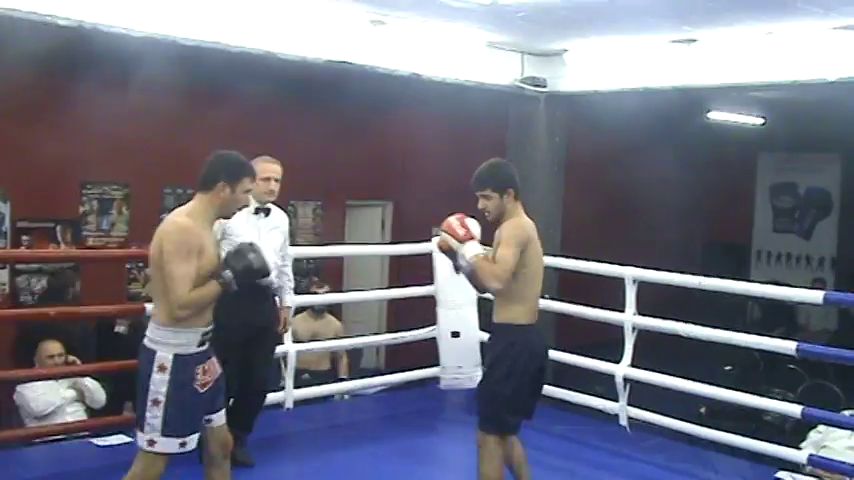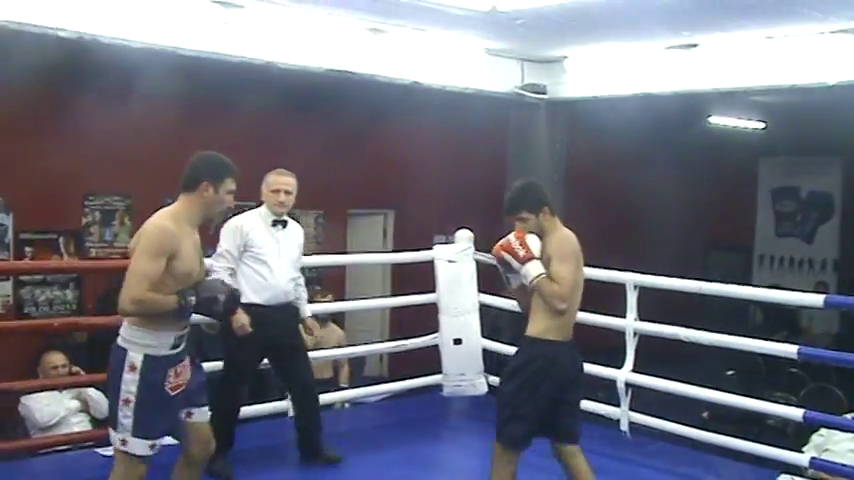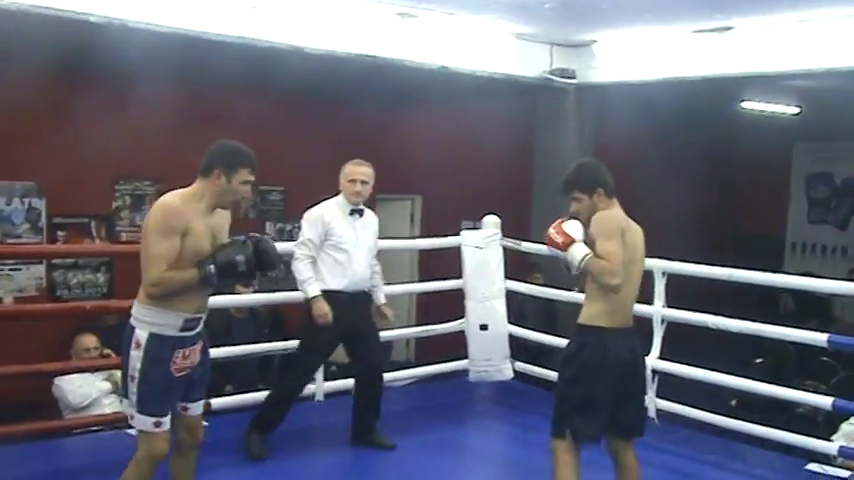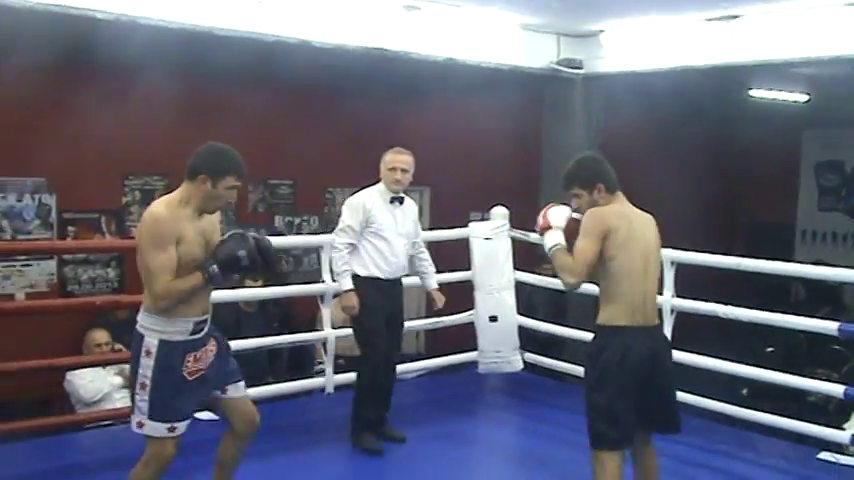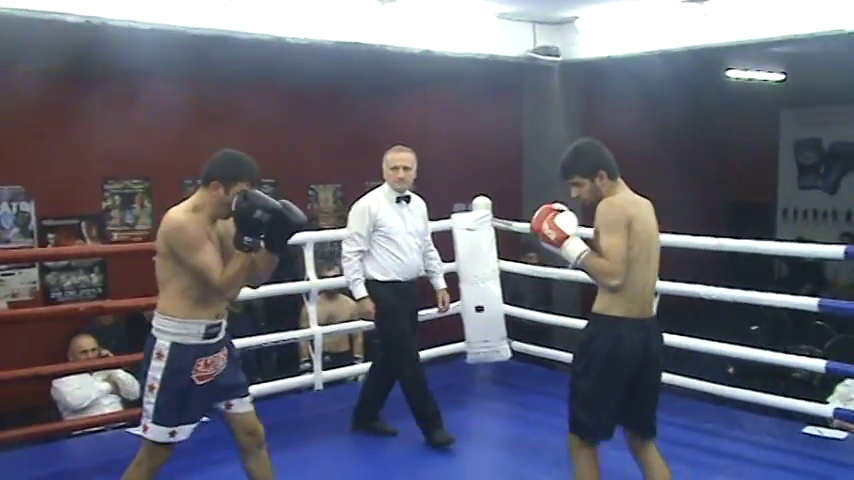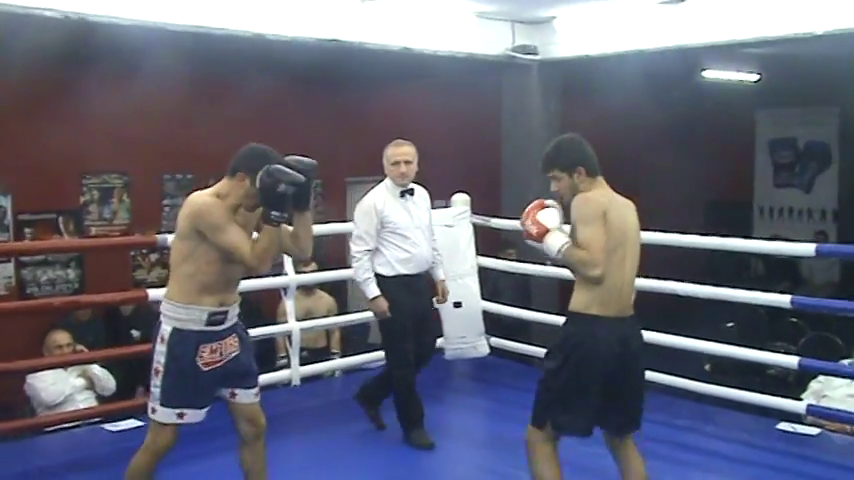
dt=0.3s
person 1, frame 1
left shoulder: (201, 227)
right shoulder: (182, 229)
right elbow: (181, 305)
left wrist: (238, 268)
right wrist: (229, 276)
left hip: (196, 352)
right hip: (172, 357)
left knee: (221, 446)
person 1, frame 2
left shoulder: (191, 228)
right shoulder: (163, 230)
right elbow: (130, 301)
left wrist: (211, 296)
right wrist: (192, 300)
left hip: (175, 353)
right hip: (143, 357)
left knee: (201, 447)
person 1, frame 3
left shoulder: (221, 215)
right shoulder: (171, 210)
right elbow: (154, 284)
left wrist: (245, 261)
right wrist: (213, 269)
left hip: (190, 337)
right hip: (154, 338)
left knee: (191, 436)
right knee: (155, 447)
person 1, frame 4
left shoulder: (212, 215)
right shoulder: (160, 218)
right elbow: (163, 296)
left wrist: (240, 259)
right wrist: (217, 267)
left hip: (203, 336)
right hip: (164, 343)
left knee: (247, 421)
right knee: (162, 449)
person 1, frame 5
left shoulder: (228, 221)
right shoulder: (181, 223)
left elbow: (255, 278)
right elbow: (226, 288)
left wrist: (273, 242)
right wrist: (247, 238)
left hip: (216, 342)
right hip: (177, 347)
left knee: (253, 434)
right knee: (155, 453)
person 1, frame 6
left shoulder: (251, 209)
right shoulder: (203, 206)
right elbow: (259, 264)
left wrist: (299, 200)
right wrist: (271, 210)
left hip: (228, 328)
right hip: (185, 331)
left knee: (253, 425)
right knee: (162, 438)
person 2, frame 1
left shoulder: (514, 228)
right shoulder: (516, 228)
left elbow: (496, 282)
right elbow: (486, 282)
left wrist: (468, 245)
right wrist: (463, 258)
left hip: (514, 341)
right hip: (521, 338)
left knee: (490, 434)
right knee: (504, 430)
person 2, frame 2
left shoulder: (561, 239)
right shoulder: (556, 243)
left elbow: (562, 301)
right elbow: (531, 308)
left wrist: (529, 265)
right wrist: (514, 273)
left hip: (541, 355)
right hip: (565, 355)
left knee: (506, 447)
right knee: (568, 447)
person 2, frame 3
left shoulder: (604, 220)
right shoulder: (634, 229)
left elbow: (613, 278)
left wrist: (575, 250)
right wrist: (577, 254)
left hip: (595, 342)
right hip: (626, 343)
left knee: (563, 441)
right knee: (621, 441)
person 2, frame 4
left shoulder: (599, 217)
right shoulder: (646, 221)
left elbow: (573, 277)
left wrist: (552, 234)
right wrist: (582, 238)
left hip: (617, 344)
right hip: (653, 341)
left knee: (608, 450)
right knee: (640, 437)
person 2, frame 5
left shoulder: (611, 207)
right shoulder: (643, 206)
left elbow: (613, 276)
left wrist: (568, 243)
right wrist: (573, 240)
left hip: (611, 334)
right hip: (646, 332)
left knee: (582, 440)
right knee: (642, 439)
person 2, frame 6
left shoulder: (586, 202)
right shoulder: (626, 208)
left elbow: (595, 268)
left wrist: (551, 237)
right wrist: (557, 237)
left hip: (589, 332)
right hip: (626, 334)
left knee: (539, 437)
right knee: (620, 438)
person 3, frame 1
left shoulder: (280, 218)
left wrist: (286, 303)
left hip: (264, 304)
right hip: (229, 304)
left knee: (259, 379)
right knee: (225, 376)
left ankle: (236, 439)
person 3, frame 2
left shoulder: (296, 231)
right shoulder: (241, 225)
right elbow: (220, 271)
left wrist: (305, 312)
left hip: (284, 316)
right hip: (251, 317)
left knee: (304, 383)
right knee: (233, 388)
left ankle: (312, 447)
right ankle: (218, 453)
person 3, frame 3
left shoulder: (371, 219)
right shoulder: (321, 214)
right elbow: (301, 259)
left wrist: (380, 300)
right wrist: (316, 298)
left hip: (360, 303)
right hip: (329, 302)
left knee: (371, 369)
right knee: (302, 369)
left ankle: (365, 430)
right ankle: (259, 430)
person 3, frame 4
left shoulder: (411, 208)
right shoulder: (361, 202)
left elbow: (418, 251)
right elbow: (340, 246)
left wrist: (432, 285)
right wrist: (346, 289)
left hip: (393, 289)
right hip: (366, 288)
left knee: (387, 359)
right knee: (375, 358)
left ankle: (375, 422)
right ankle: (363, 427)
person 3, frame 5
left shoulder: (419, 205)
right shoulder: (368, 206)
left elbow: (427, 249)
right elbow: (351, 253)
left wrist: (439, 285)
right wrist: (361, 295)
left hip: (409, 289)
right hip: (383, 291)
left knee: (390, 358)
right knee: (406, 360)
left ankle: (366, 416)
right ankle: (432, 426)
person 3, frame 6
left shoulder: (422, 196)
right shoulder: (373, 202)
right elbow: (360, 253)
left wrist: (438, 276)
right wrist: (373, 295)
left hip: (421, 283)
right hip: (392, 287)
left knee: (424, 350)
right knee: (402, 357)
left ankle: (371, 394)
right ankle: (412, 424)
